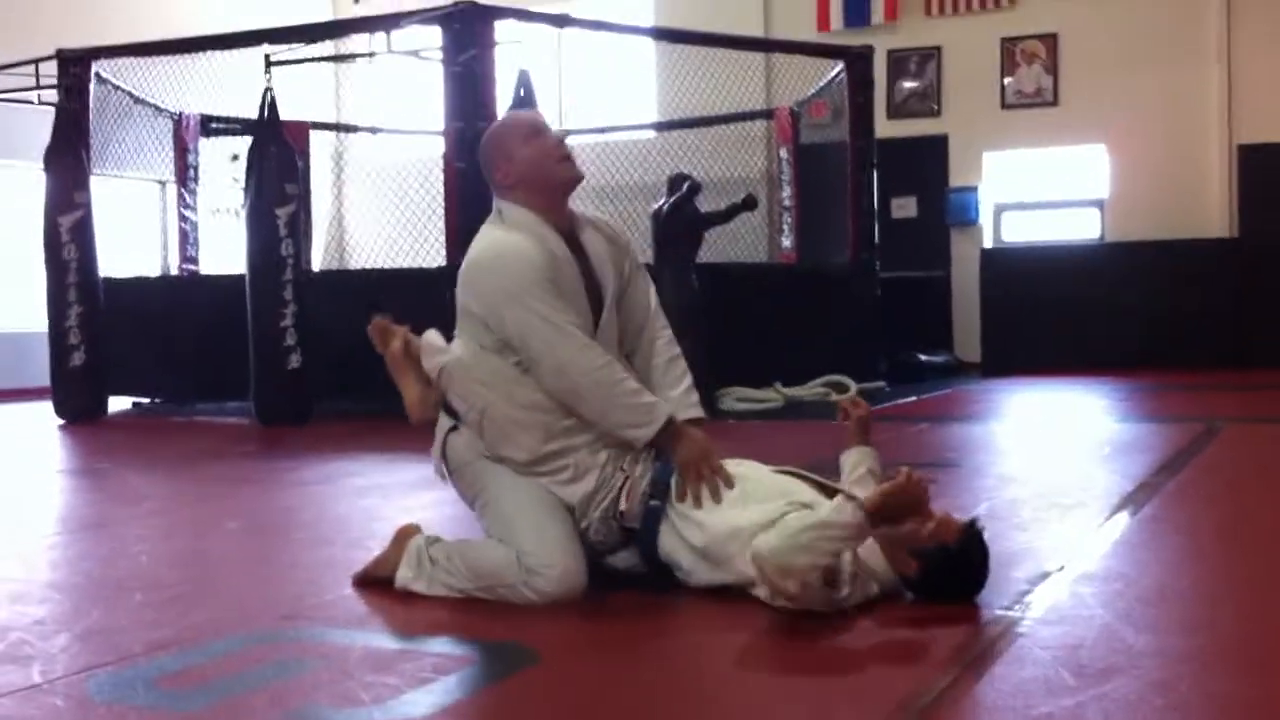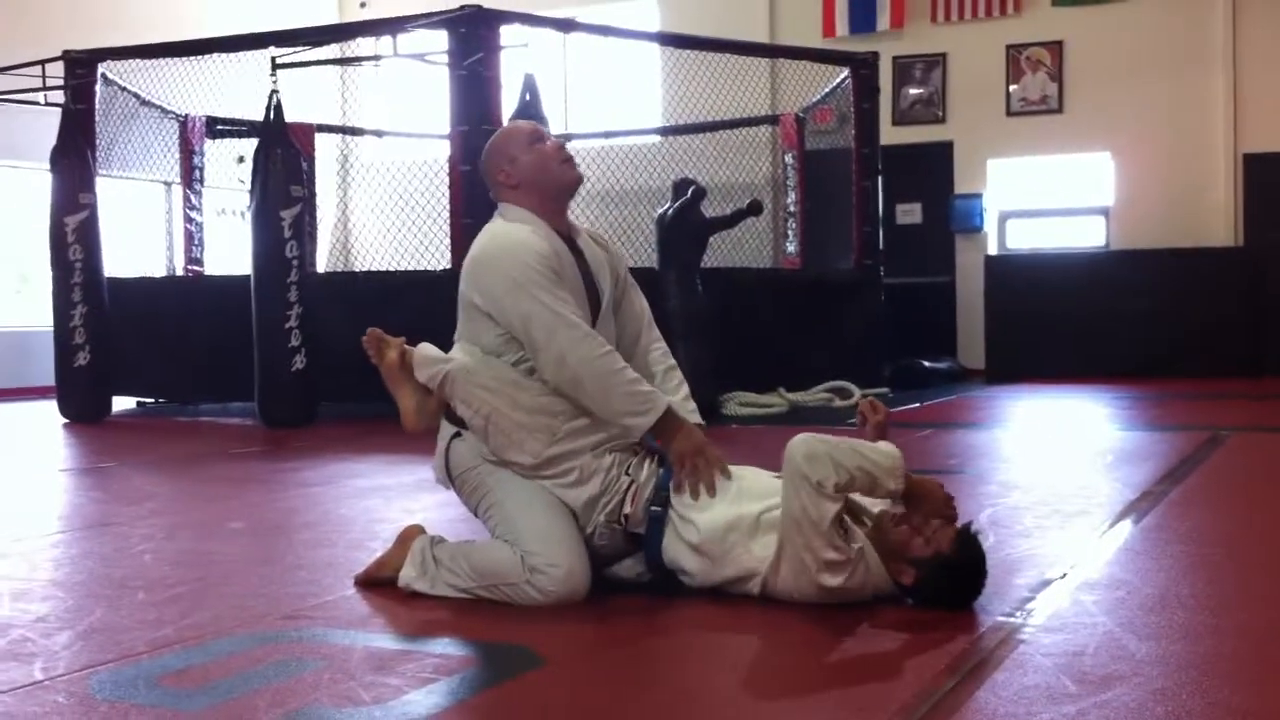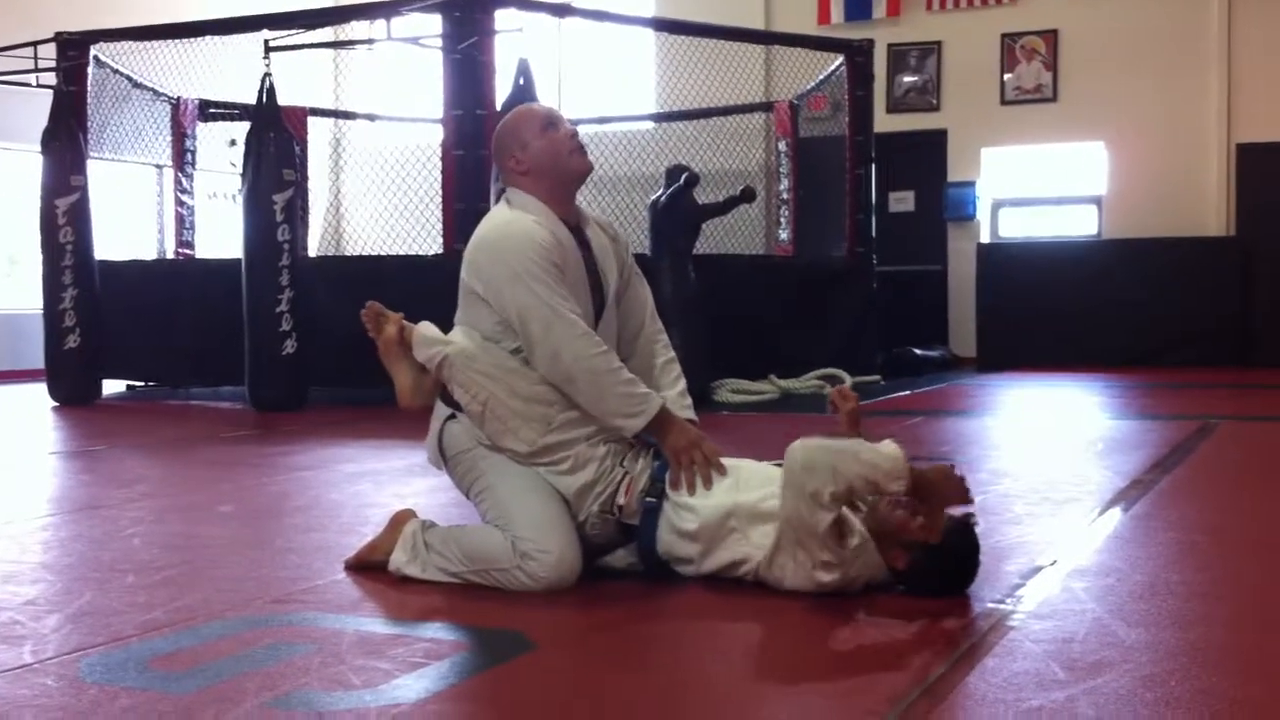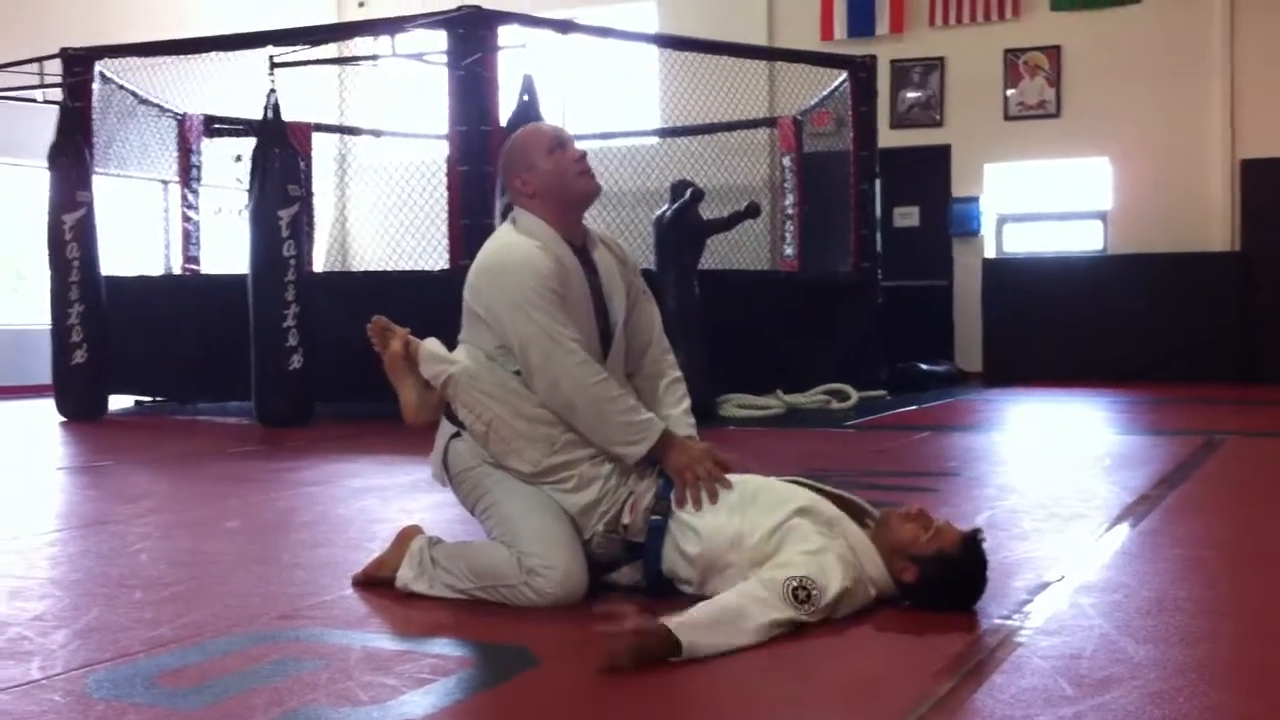
dt=0.5s
person 1, frame 1
left shoulder: (837, 575)
right shoulder: (871, 545)
left elbow: (773, 559)
left wrist: (873, 506)
right wrist: (860, 443)
left hip: (630, 507)
left ankle: (430, 363)
right ankle: (435, 378)
person 1, frame 2
left shoulder: (831, 572)
right shoulder: (873, 536)
left elbow: (806, 455)
left wrist: (904, 476)
right wrist: (883, 448)
left hip: (630, 506)
right hip: (671, 485)
left knee: (528, 415)
left ankle: (423, 369)
person 1, frame 3
left shoulder: (832, 561)
right shoulder: (866, 525)
left elbow: (805, 463)
left wrist: (909, 473)
right wrist: (856, 435)
left hip: (622, 495)
right hip: (657, 471)
left knee: (530, 409)
left ankle: (421, 344)
person 1, frame 4
left shoulder: (836, 576)
right shoulder: (872, 538)
left elbow: (752, 607)
left wrist: (664, 637)
left hip: (632, 515)
right hip: (668, 488)
left knee: (522, 418)
left ankle: (426, 359)
person 2, frame 1
left shoulder: (603, 240)
right shoulder: (503, 256)
left elbow: (651, 338)
right elbow: (576, 368)
left wrist: (688, 423)
right wrist: (669, 433)
left hip: (581, 438)
right hip: (496, 446)
right knee: (555, 577)
right ankle: (418, 555)
person 2, frame 2
left shoulder: (596, 250)
right shoulder: (508, 250)
left elbow: (644, 344)
right elbow: (577, 360)
left wrist: (687, 423)
right wrist: (668, 425)
left hip: (575, 444)
right hip: (495, 448)
right knee: (559, 576)
right ankle: (420, 556)
person 2, frame 3
left shoulder: (602, 238)
right shoulder: (512, 238)
left elbow: (645, 338)
right elbow: (571, 356)
left wrist: (681, 420)
right wrist: (662, 424)
right hip: (489, 430)
right knee: (550, 562)
right ankle: (411, 541)
person 2, frame 4
left shoulder: (610, 257)
right shoulder: (514, 262)
left elbow: (651, 357)
right elbow: (570, 383)
left wrist: (685, 438)
right wrist: (663, 446)
right knee: (556, 578)
right ankle: (419, 556)
person 3, frame 1
left shoulder: (684, 213)
right shoulder: (663, 212)
left elbow: (718, 217)
left wrist: (740, 206)
right wrist: (687, 192)
left hip: (681, 282)
right hip: (672, 284)
left knee: (692, 338)
right knee: (685, 338)
person 3, frame 2
left shoulder: (689, 219)
right shoulder: (668, 217)
left elbow: (719, 223)
left wrist: (744, 212)
right wrist: (692, 197)
left hip: (686, 286)
right hip: (675, 288)
left knee: (694, 344)
right knee: (684, 346)
left ankle: (698, 401)
right ankle: (692, 403)
person 3, frame 3
left shoulder: (683, 206)
right shoulder: (660, 204)
left elbow: (714, 209)
left wrist: (738, 198)
right wrist: (684, 184)
left hip: (680, 273)
right hip: (668, 276)
left knee: (690, 332)
right knee: (678, 333)
left ankle: (694, 389)
right ankle: (686, 390)
person 3, frame 4
left shoulder: (688, 221)
right shoulder: (665, 219)
left elbow: (718, 225)
left wrist: (742, 214)
right wrist: (689, 200)
left hip: (684, 288)
right hip: (673, 290)
left knee: (692, 347)
right knee: (684, 348)
left ankle: (698, 404)
right ankle: (691, 406)
